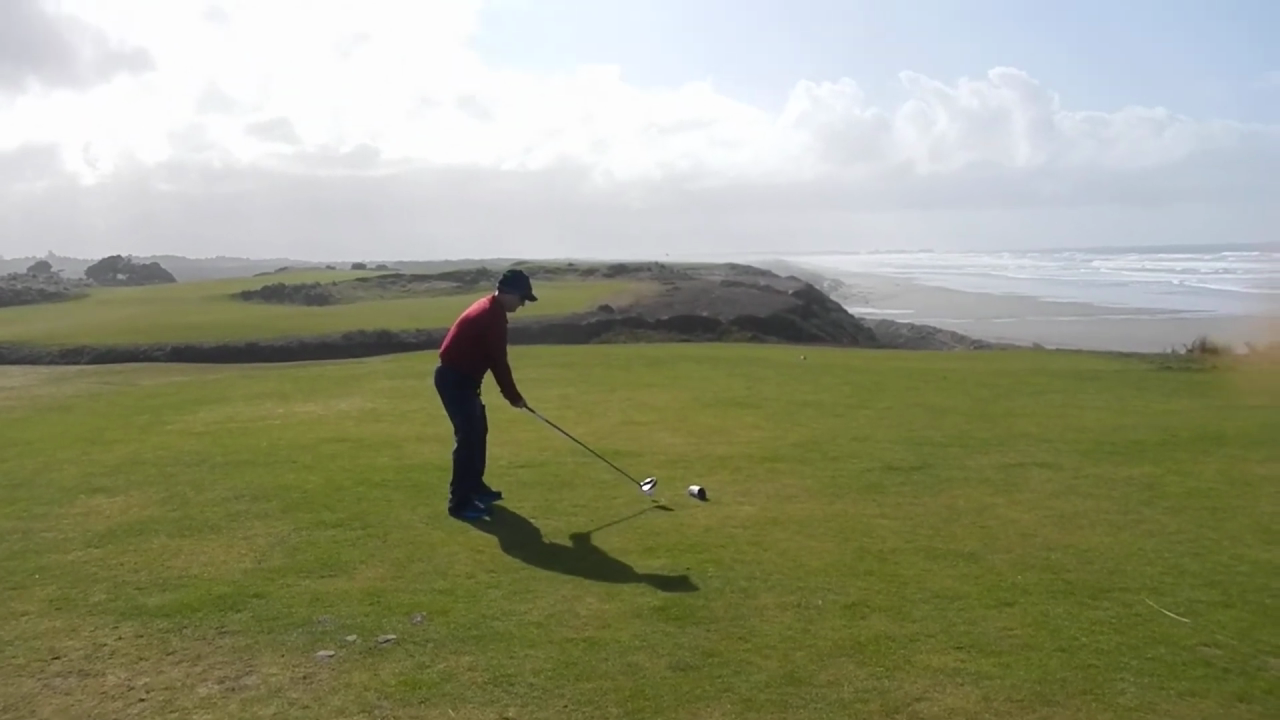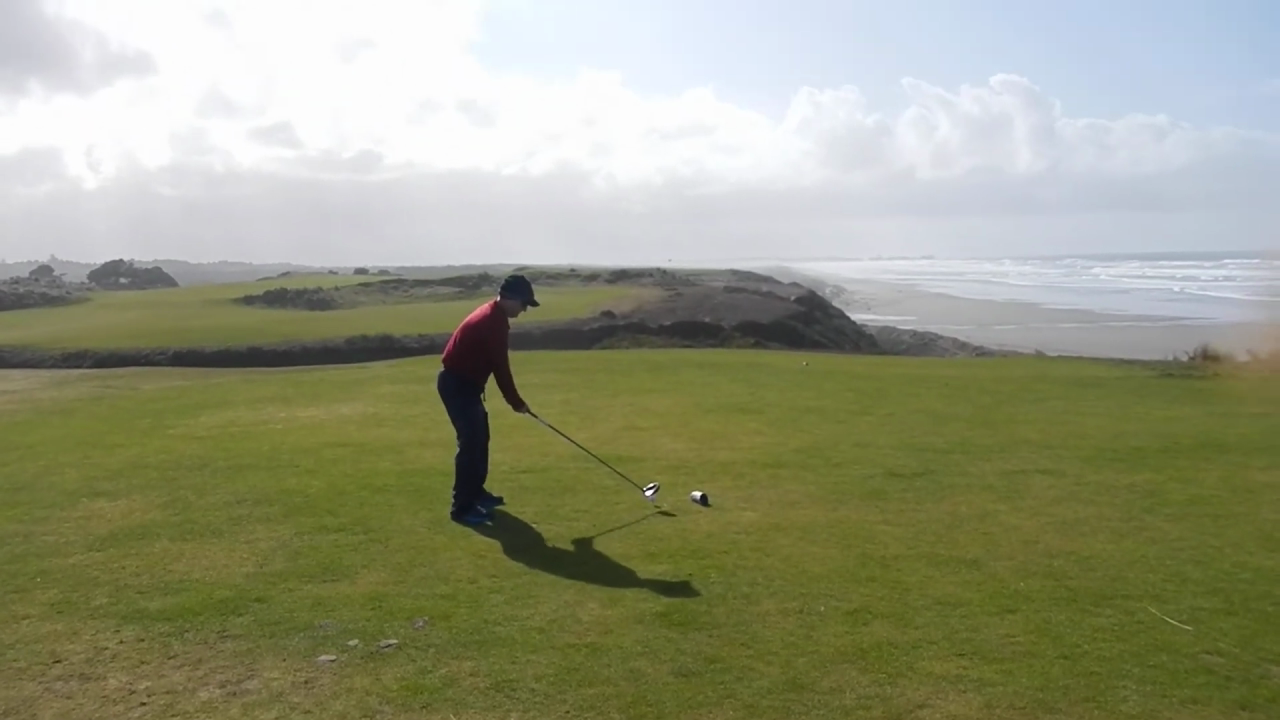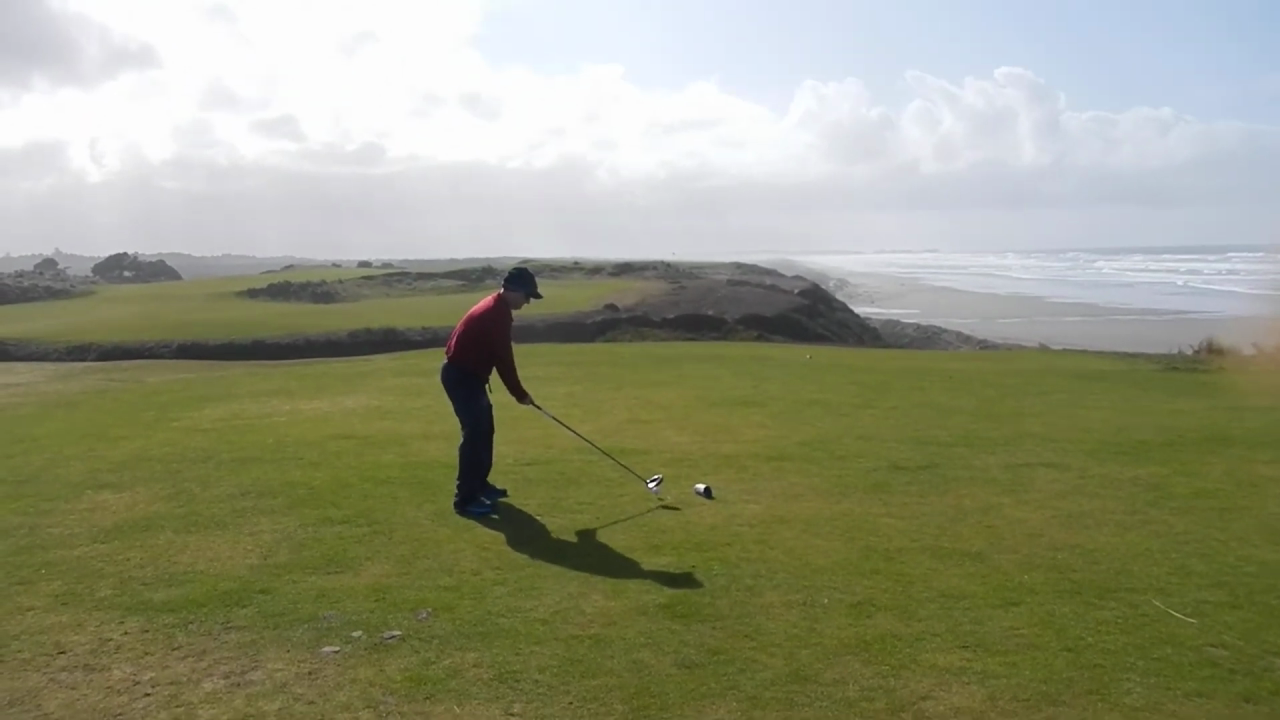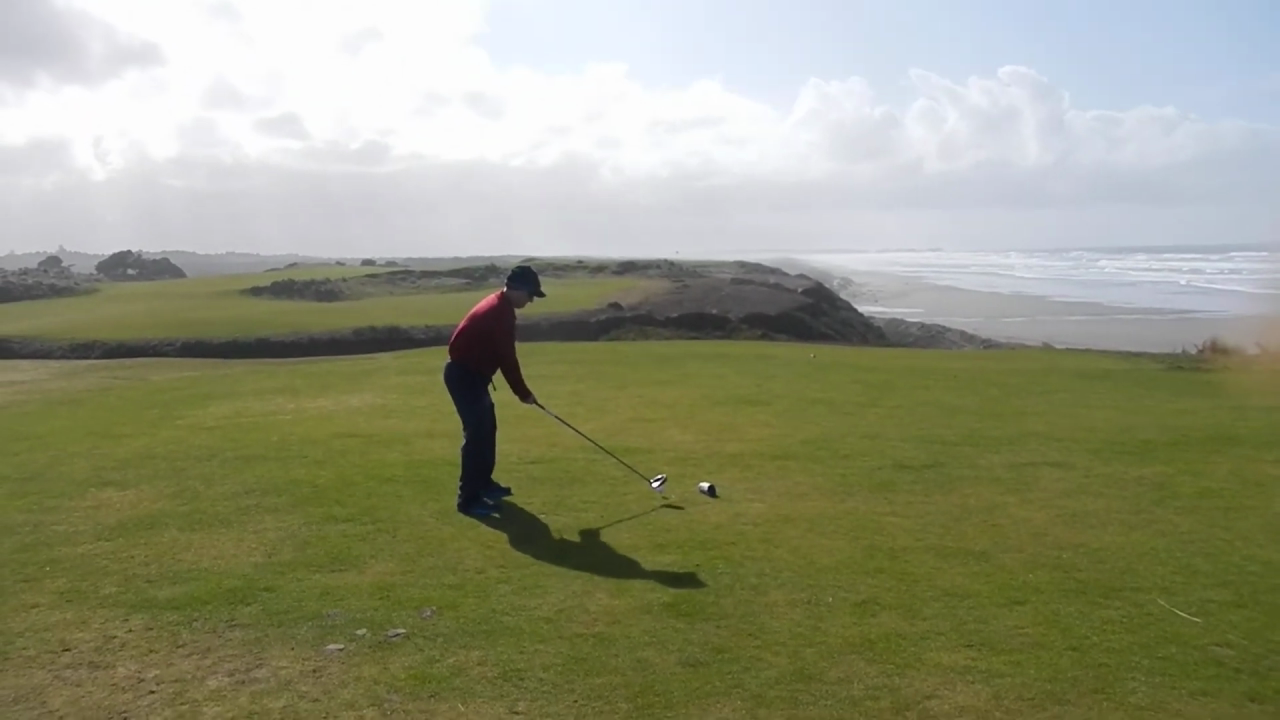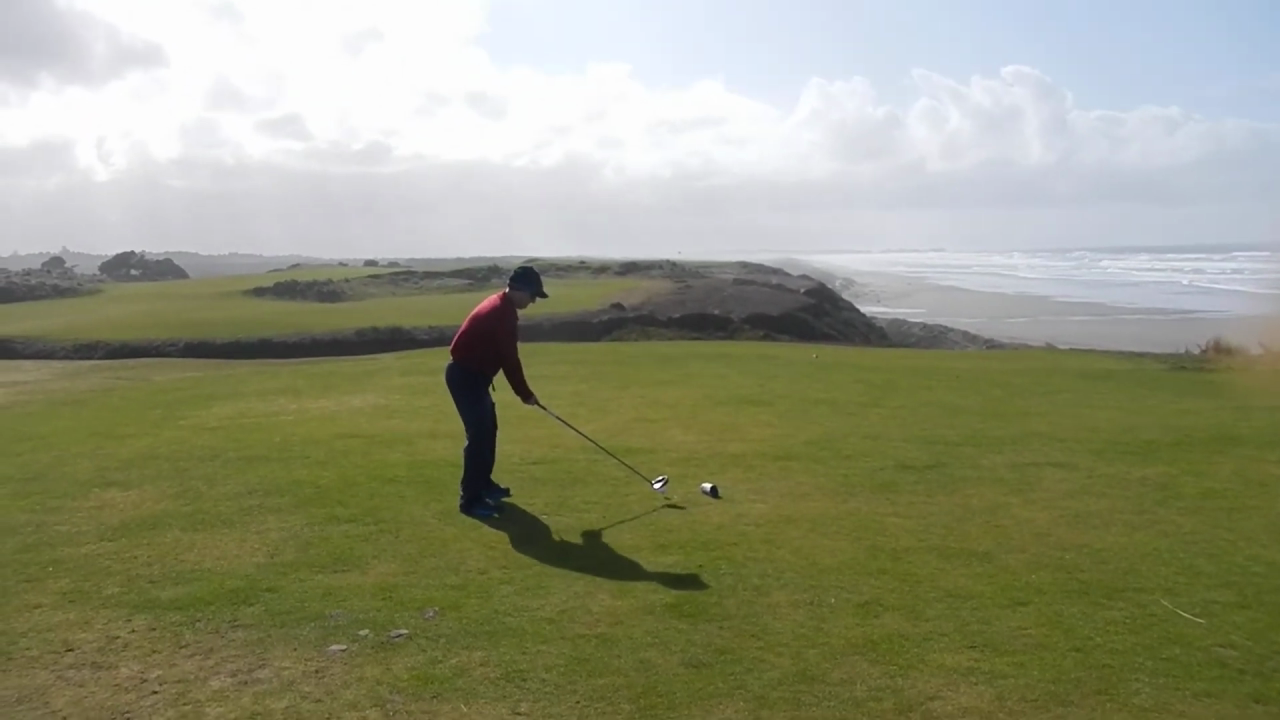
dt=0.2s
person 1, frame 1
left shoulder: (488, 308)
right shoulder: (492, 316)
left elbow: (492, 359)
right elbow: (499, 362)
left wrist: (510, 394)
right wrist: (513, 396)
left hip: (458, 375)
right hip: (455, 378)
left knee: (477, 430)
right knee: (468, 436)
left ankle: (474, 485)
right ankle: (459, 501)
person 1, frame 2
left shoulder: (491, 315)
right shoulder: (494, 322)
left elbow: (494, 364)
right elbow: (501, 367)
left wrist: (512, 400)
right wrist: (516, 402)
left hip: (461, 380)
right hip: (458, 383)
left knee: (479, 437)
right knee: (471, 441)
left ankle: (475, 491)
right ankle: (462, 506)
person 1, frame 3
left shoulder: (494, 307)
right shoulder: (497, 314)
left elbow: (498, 356)
right elbow: (504, 359)
left wrist: (516, 391)
right wrist: (520, 393)
left hip: (466, 373)
right hip: (461, 375)
left knee: (484, 429)
right knee: (475, 432)
left ankle: (479, 484)
right ankle: (465, 497)
person 1, frame 4
left shoulder: (497, 305)
right shoulder: (500, 313)
left elbow: (501, 355)
right elbow: (507, 358)
left wrist: (520, 391)
right wrist: (523, 392)
left hip: (469, 371)
right hip: (464, 375)
left knee: (486, 428)
right knee: (477, 433)
left ankle: (483, 482)
right ankle: (469, 497)
person 1, frame 5
left shoulder: (499, 305)
right shoulder: (503, 313)
left elbow: (504, 356)
right elbow: (510, 359)
left wrist: (521, 392)
right wrist: (525, 393)
left hip: (470, 372)
right hip: (466, 375)
left knee: (487, 429)
right knee: (479, 434)
left ankle: (483, 483)
right ankle: (470, 498)
